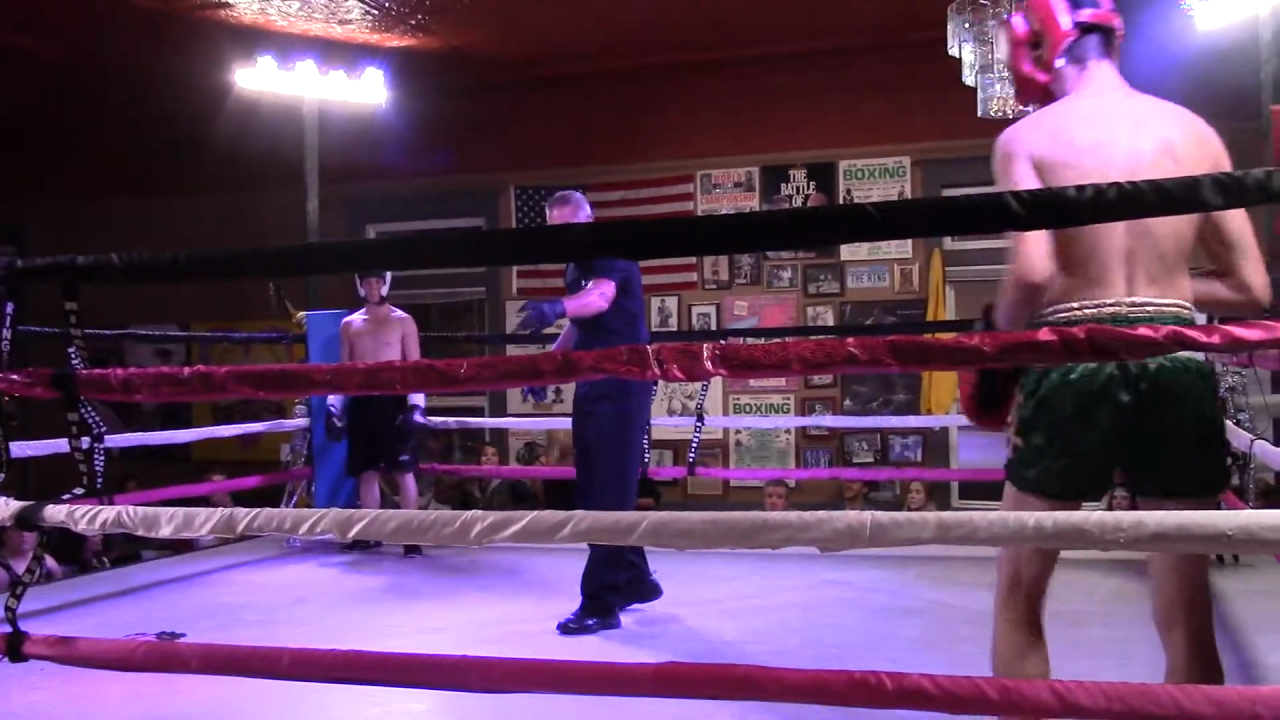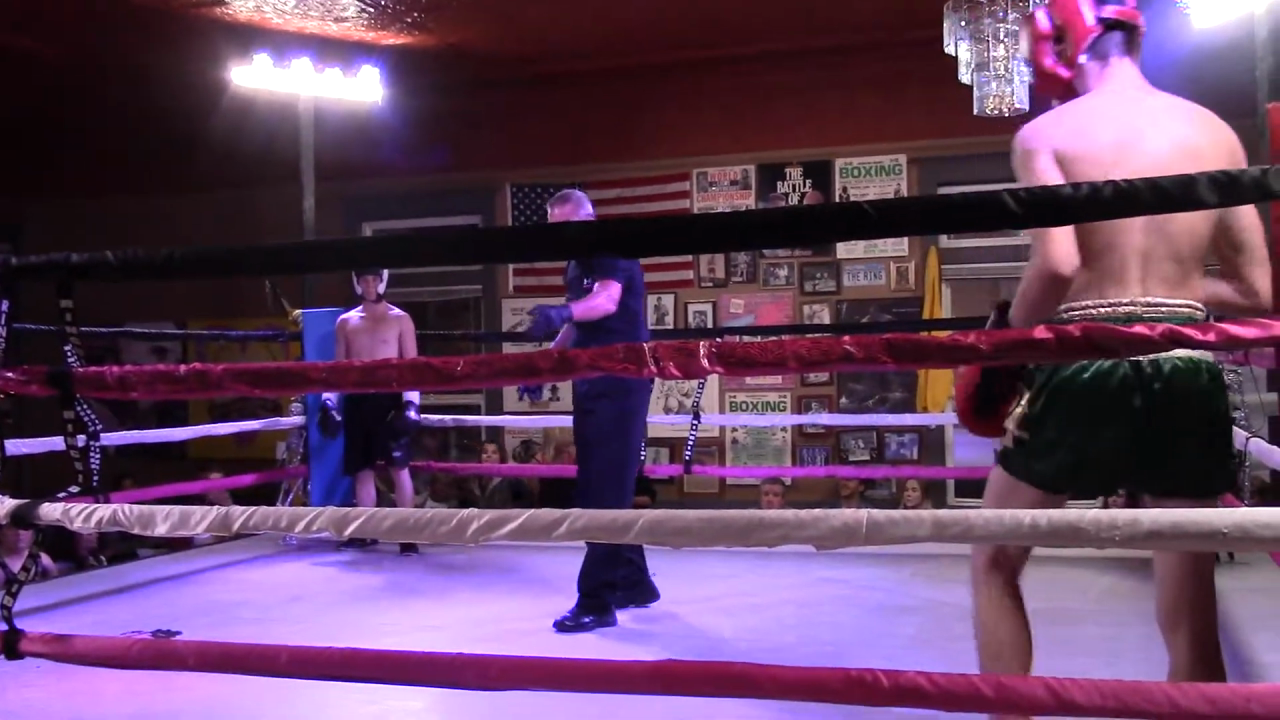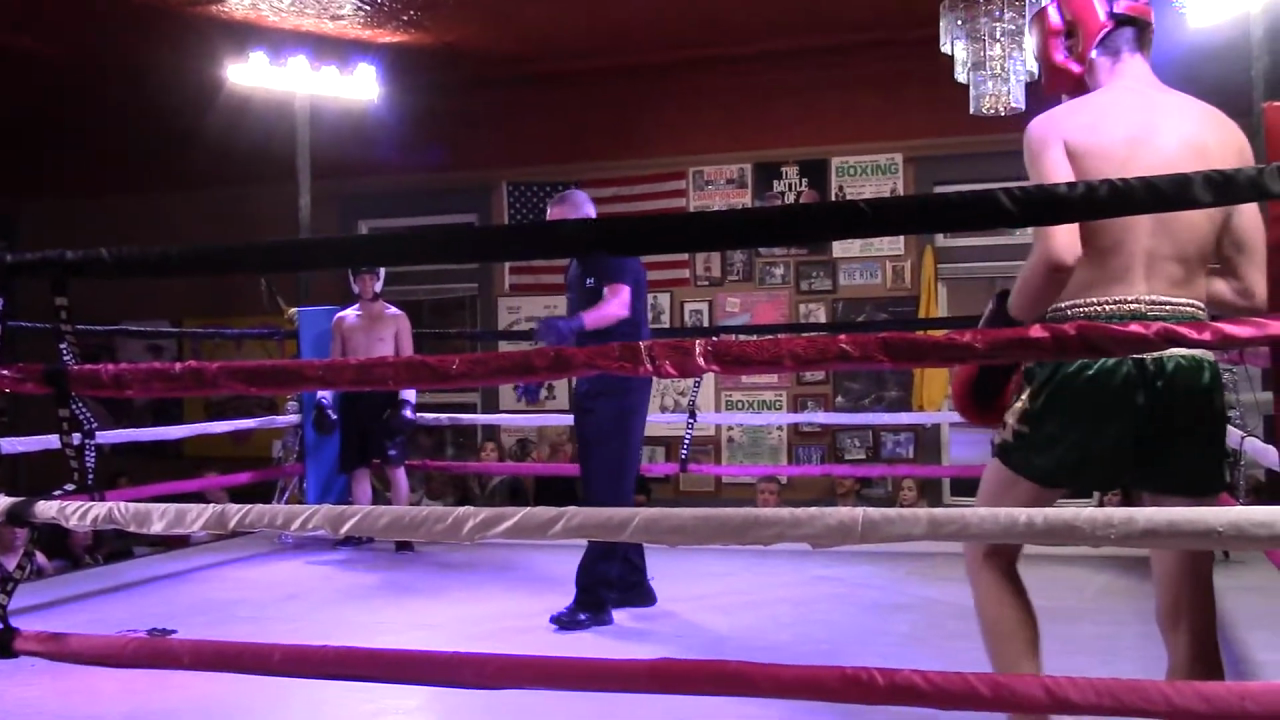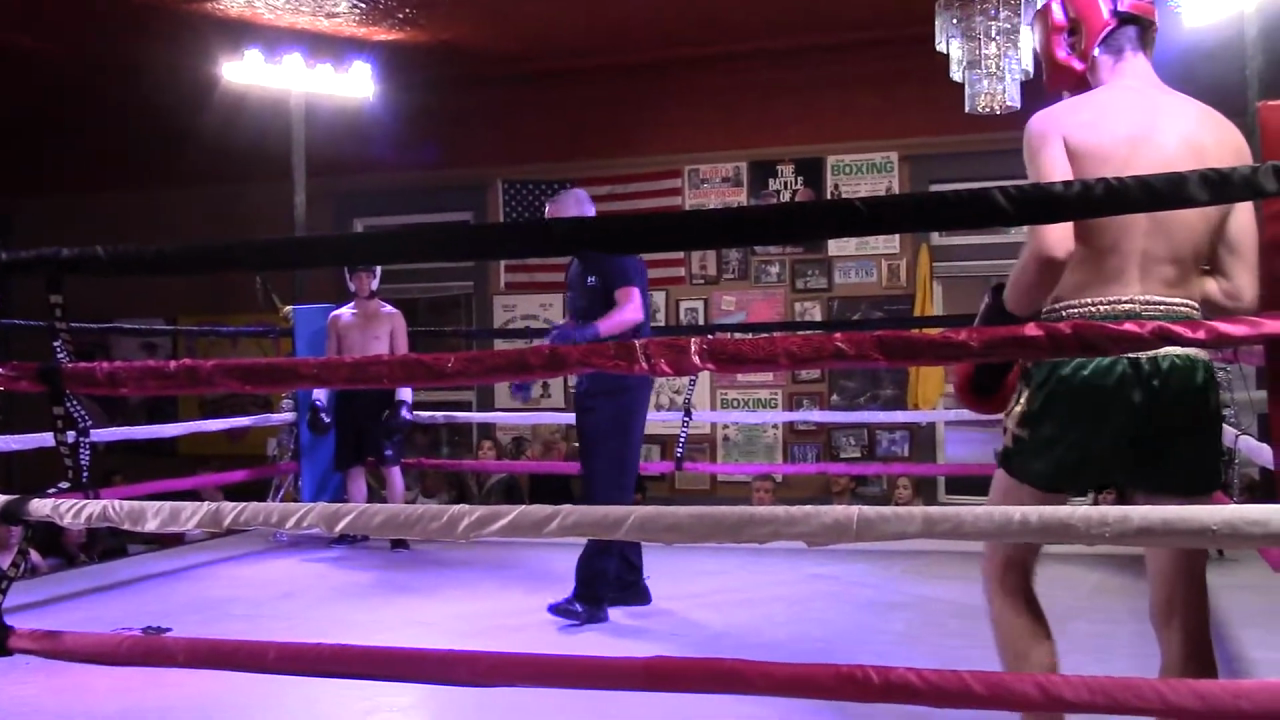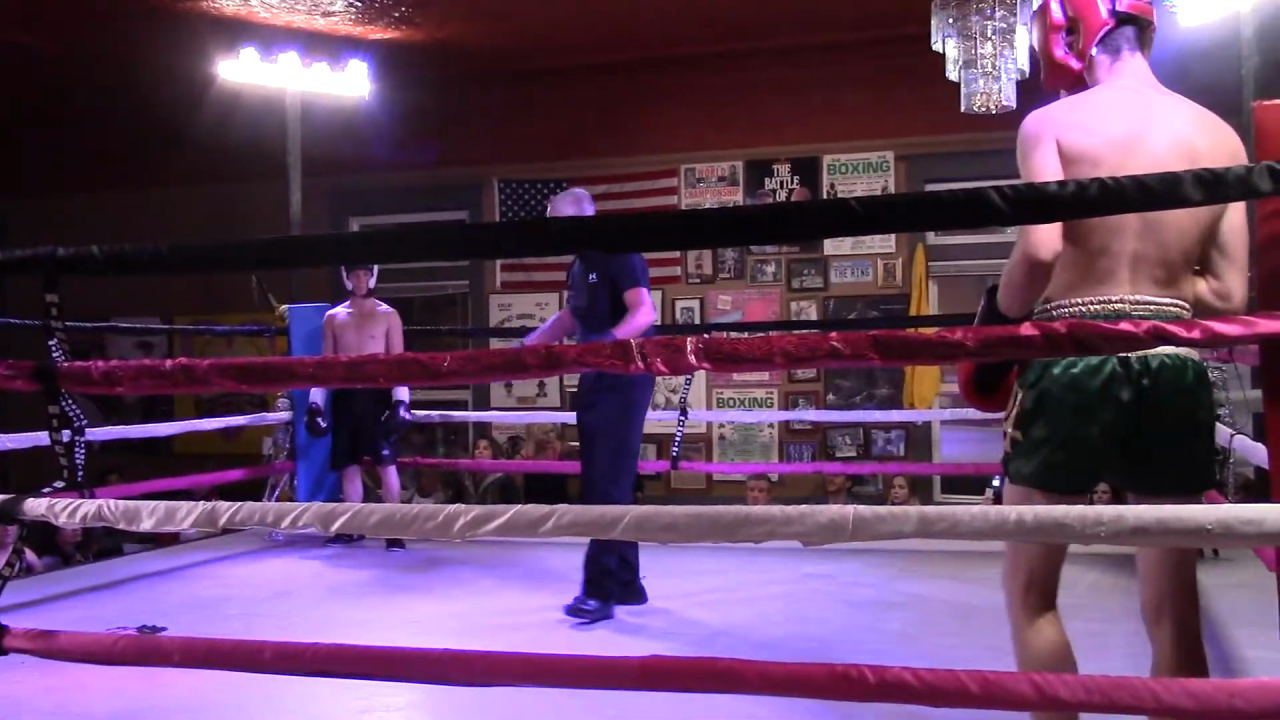
dt=0.1s
person 1, frame 1
left shoulder: (1028, 138)
right shoulder: (1199, 134)
left elbow: (1033, 276)
right elbow: (1251, 290)
left wrist: (1002, 341)
left hip: (1072, 373)
right hip: (1177, 373)
left knee: (1017, 593)
right knee: (1186, 617)
person 1, frame 2
left shoulder: (1049, 133)
right shoulder: (1217, 135)
left elbow: (1057, 266)
right elbow: (1255, 293)
left wrist: (1011, 339)
left hip: (1083, 369)
right hip: (1187, 373)
left knee: (992, 563)
right knee: (1189, 617)
person 1, frame 3
left shoulder: (1058, 127)
right shoulder: (1226, 136)
left elbow: (1059, 254)
right elbow: (1250, 293)
left wrist: (1008, 322)
left hip: (1085, 366)
right hip: (1187, 370)
left knee: (988, 553)
right knee: (1188, 615)
person 1, frame 4
left shoulder: (1058, 123)
right shoulder: (1224, 137)
left elbow: (1053, 249)
right elbow: (1240, 294)
left wrist: (1003, 315)
left hip: (1081, 366)
right hip: (1181, 370)
left knee: (1007, 574)
right knee: (1182, 613)
person 1, frame 5
left shoulder: (1053, 123)
right shoulder: (1220, 138)
left elbow: (1038, 249)
right elbow: (1228, 294)
left wrist: (1002, 318)
left hip: (1072, 365)
right hip: (1174, 369)
left knee: (1031, 597)
right knee: (1173, 611)
person 2, frame 1
left shoulder: (612, 258)
right shoulder: (573, 268)
left elbow: (599, 299)
left wrist: (556, 307)
left hip: (623, 386)
right hip: (592, 385)
left knee: (610, 491)
right knee: (595, 489)
left ankle: (600, 605)
right ankle: (635, 581)
person 2, frame 2
left shoulder: (615, 258)
right shoulder: (574, 266)
left elbow: (606, 301)
left wrist: (562, 311)
left hip: (621, 384)
right hip: (591, 384)
left knee: (608, 490)
right knee: (596, 487)
left ankle: (597, 602)
right ankle: (634, 582)
person 2, frame 3
left shoulder: (616, 257)
right shoulder: (575, 267)
left elbow: (618, 306)
left wrist: (573, 324)
left hip: (621, 384)
right hip: (590, 383)
left knee: (608, 487)
right knee: (602, 486)
left ankle: (593, 601)
right ankle: (631, 583)
person 2, frame 4
left shoulder: (619, 257)
right shoulder: (576, 266)
left elbow: (631, 311)
left wrist: (587, 333)
left hip: (623, 382)
right hip: (592, 382)
left knee: (609, 485)
right knee: (602, 484)
left ankle: (592, 595)
right ankle: (627, 582)
person 2, frame 5
left shoulder: (619, 257)
right shoulder: (579, 264)
left elbow: (646, 312)
right elbow: (565, 319)
left wrist: (606, 340)
right wrist: (524, 349)
left hip: (624, 378)
right hip: (595, 381)
left knee: (608, 482)
right knee: (599, 481)
left ankle: (601, 589)
right ankle: (622, 581)
person 3, frame 1
left shoulder: (403, 321)
right shoulder: (349, 324)
left wrist: (416, 406)
right wrist: (333, 405)
left hip: (393, 402)
right hip: (360, 404)
left knee: (403, 470)
right knee: (366, 472)
person 3, frame 2
left shoulder: (400, 319)
right shoulder: (345, 322)
right elbow: (339, 366)
left wrist: (410, 403)
right wrist: (329, 400)
left hip: (389, 399)
right hip: (357, 401)
left knee: (399, 467)
right knee: (362, 470)
person 3, frame 3
left shoulder: (397, 318)
right shoulder: (341, 320)
left wrist: (407, 401)
right wrist: (323, 399)
left hip: (385, 398)
right hip: (352, 400)
left knee: (394, 466)
right knee: (358, 469)
person 3, frame 4
left shoulder: (392, 316)
right shoulder: (336, 318)
left wrist: (403, 401)
right wrist: (319, 399)
left hip: (380, 396)
right hip: (348, 398)
left knee: (390, 465)
right knee: (353, 467)
person 3, frame 5
left shoulder: (388, 315)
right shoulder: (333, 317)
left wrist: (401, 401)
right wrist: (315, 402)
left hip: (376, 395)
right hip: (344, 396)
left knee: (386, 463)
right knee: (348, 466)
